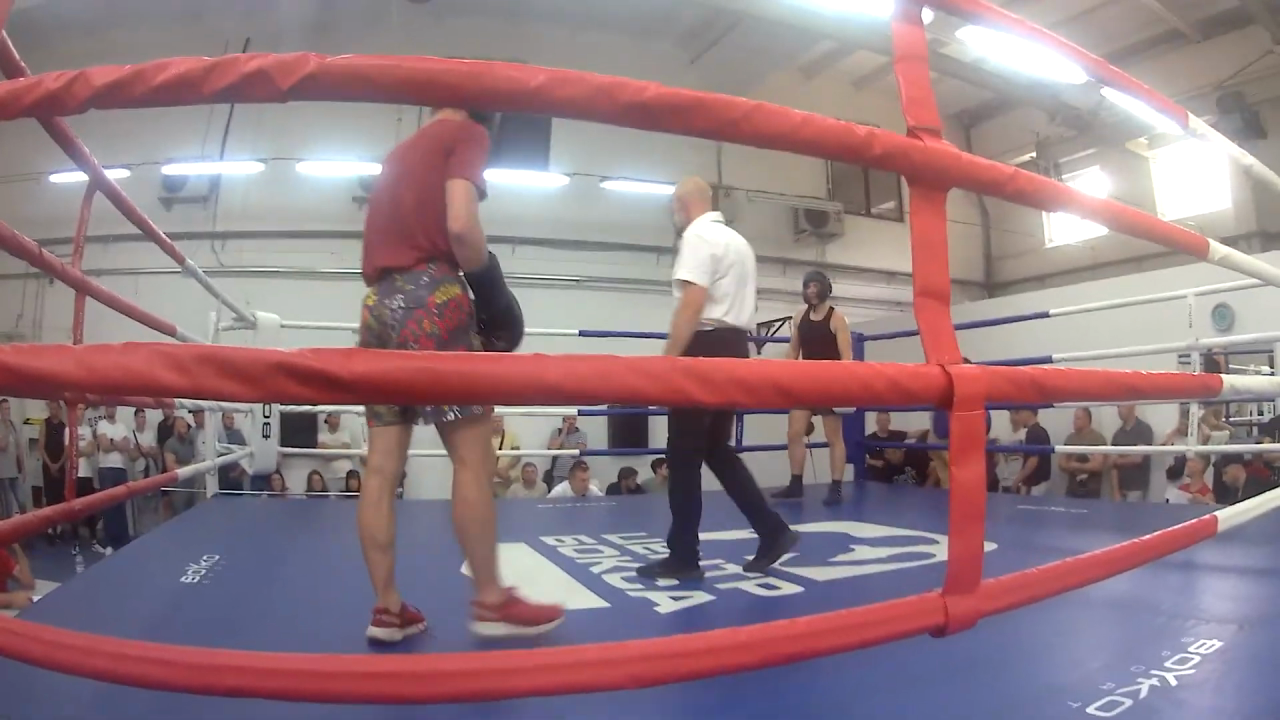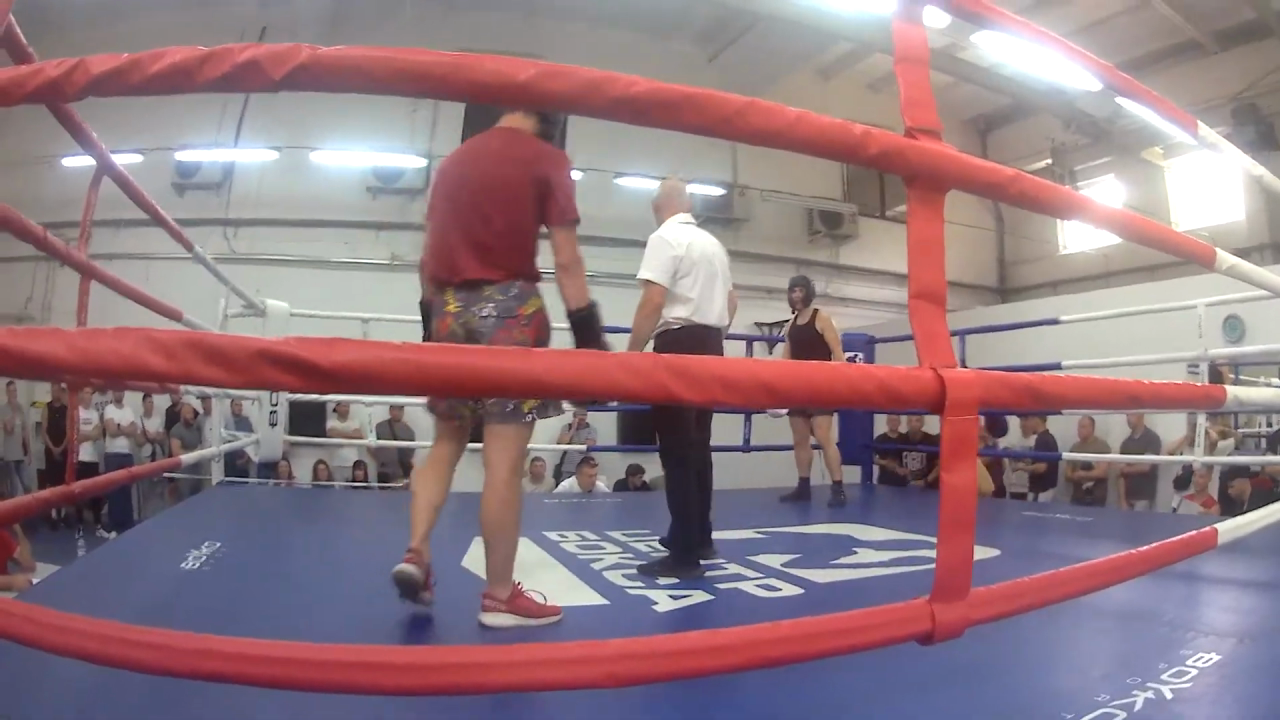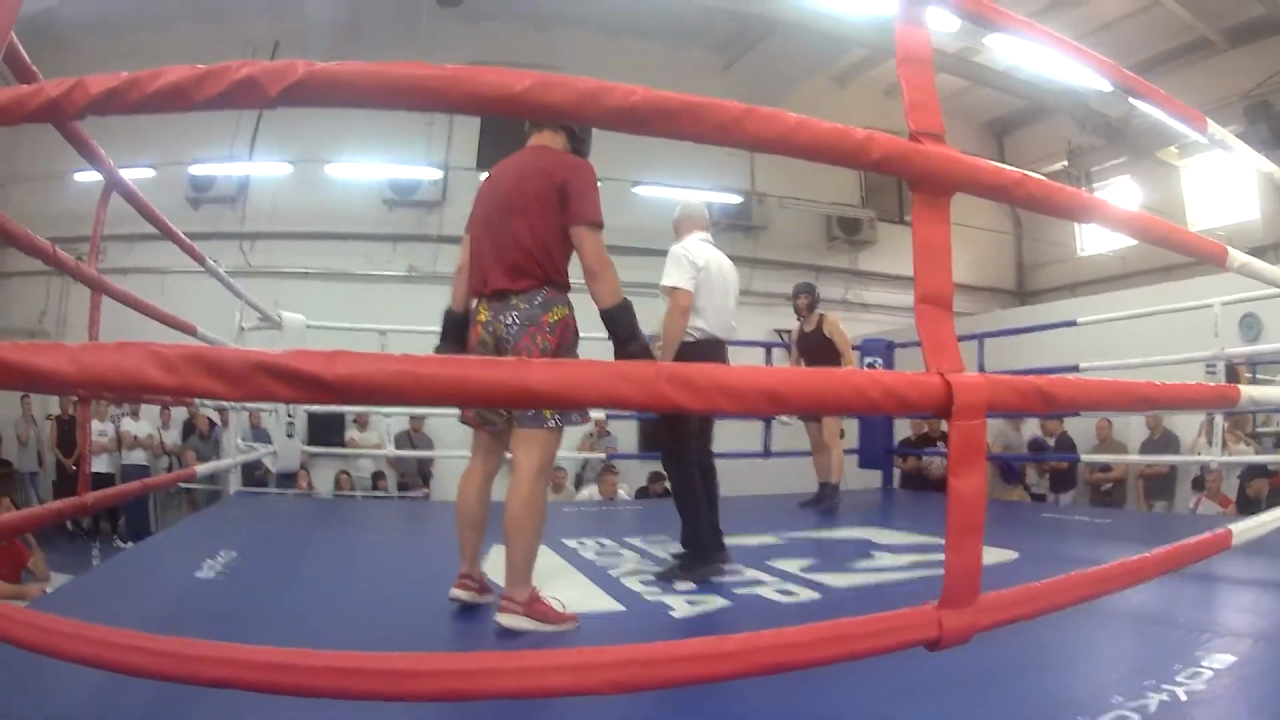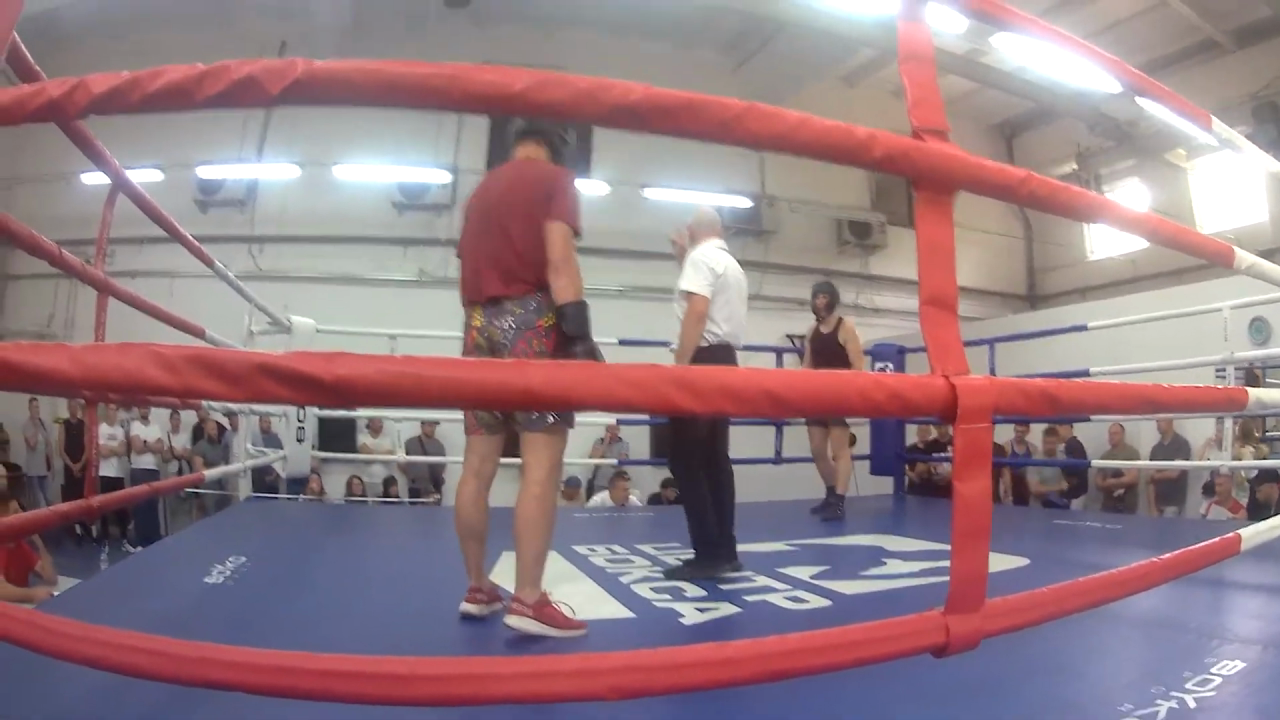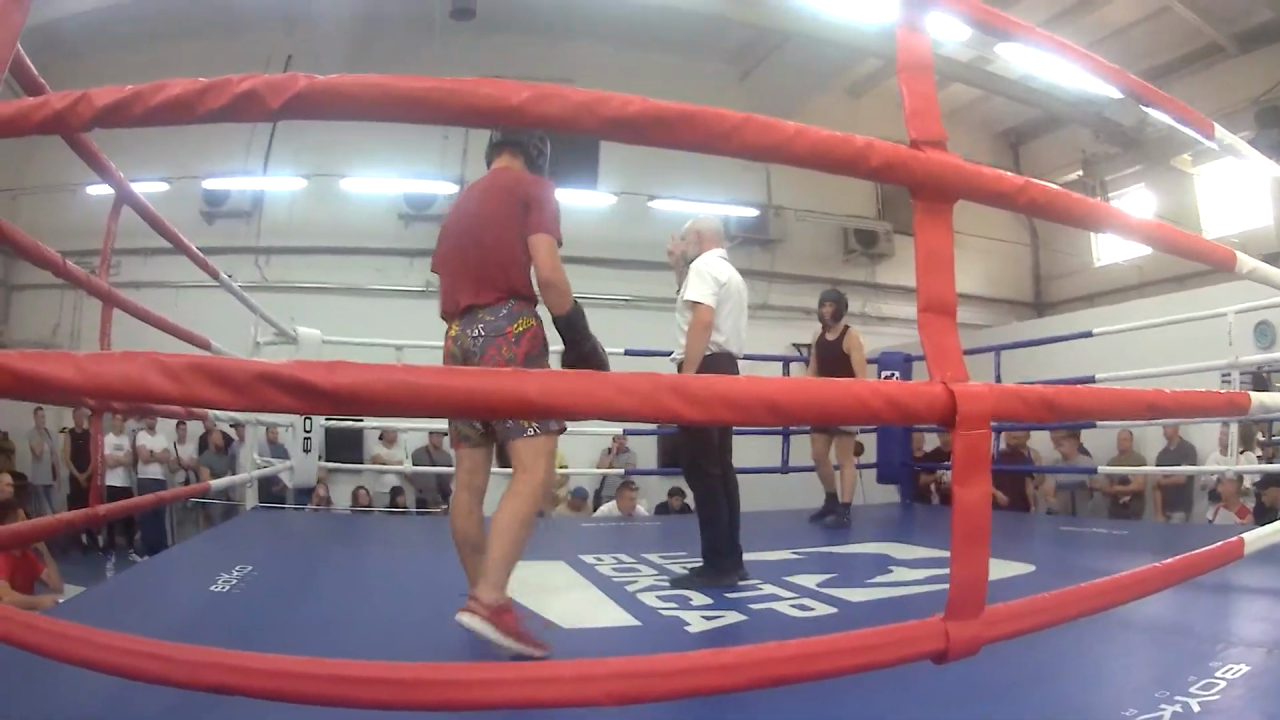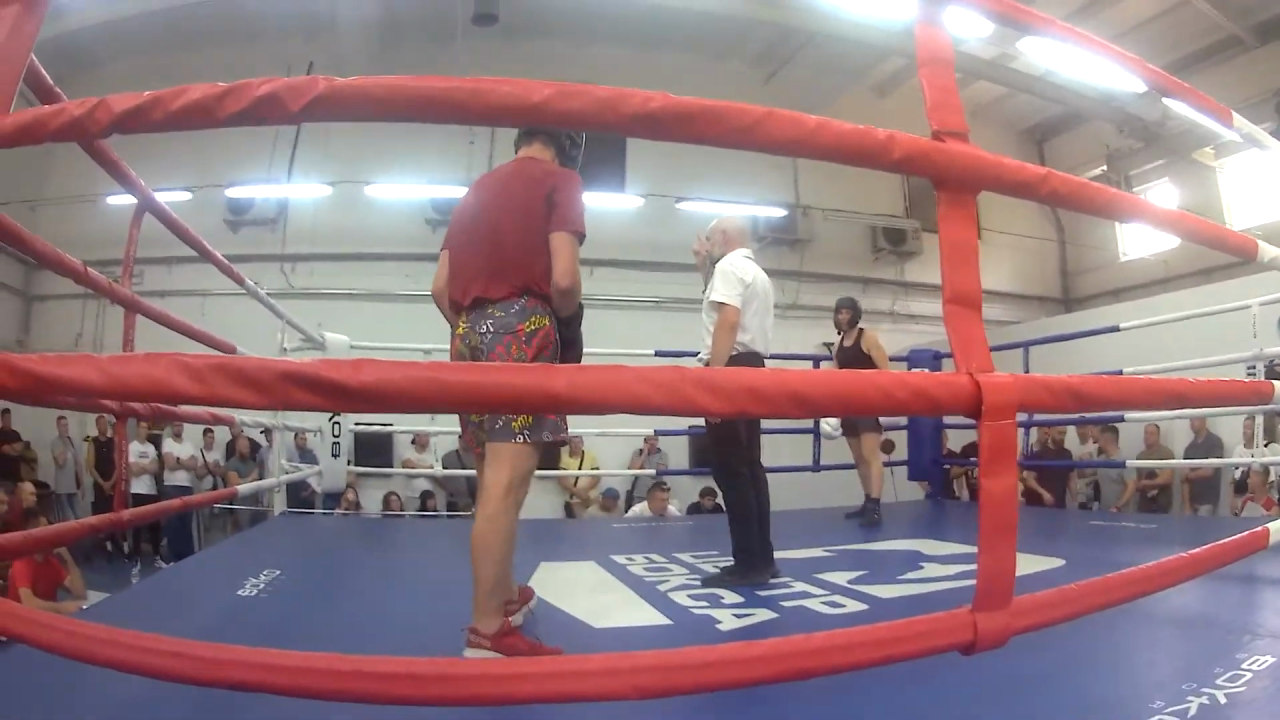
dt=0.4s
person 1, frame 1
left shoulder: (399, 152)
right shoulder: (468, 133)
right elbow: (460, 225)
right wrist: (489, 287)
left hip: (377, 303)
right hip: (433, 297)
left knee: (382, 465)
right knee: (473, 457)
left ankle: (386, 608)
right ankle: (491, 601)
person 1, frame 2
left shoulder: (453, 160)
right shoulder: (547, 158)
left elbow: (427, 257)
right elbow: (568, 262)
left wrist: (432, 321)
right wrist: (588, 335)
left hip: (450, 309)
right hip: (511, 307)
left knee: (446, 442)
right knee: (504, 460)
left ankle: (415, 552)
right ankle: (500, 595)
person 1, frame 3
left shoulder: (493, 177)
right shoulder: (572, 169)
left elbow: (463, 268)
right elbow: (594, 264)
left wrist: (452, 333)
right wrist: (628, 336)
left hip: (486, 318)
right hip: (540, 315)
left knee: (484, 457)
right knee: (531, 464)
left ankle: (468, 576)
right ankle: (518, 596)
person 1, frame 4
left shoulder: (481, 190)
right shoulder: (554, 178)
right elbow: (559, 262)
right wrist: (578, 337)
left hip: (480, 325)
right hip: (532, 320)
left knee: (477, 466)
right knee: (541, 468)
left ankle: (477, 588)
right ankle: (527, 599)
person 1, frame 5
left shoulder: (460, 203)
right shoulder: (532, 185)
right elbow: (548, 273)
right wrist: (578, 337)
left hip: (458, 335)
right hip: (509, 328)
left knee: (469, 478)
right knee: (533, 471)
left ankle: (481, 593)
right ankle: (489, 601)
person 1, frame 6
left shoulder: (477, 189)
right shoulder: (559, 178)
left elbow: (440, 287)
right elbow: (564, 279)
right wrist: (568, 329)
left hip: (469, 333)
right hip: (522, 328)
left knee: (493, 479)
right knee: (506, 485)
left ankle: (505, 593)
right ankle: (488, 630)
person 2, frame 1
left shoulder: (697, 236)
right shoulder: (736, 240)
left elbow: (691, 304)
right elbow: (741, 300)
left wrist: (667, 361)
left hip: (706, 350)
right hip: (733, 346)
left knee: (683, 455)
right knee: (716, 449)
left ankle: (683, 557)
right ankle: (773, 531)
person 2, frame 2
left shoulder: (664, 238)
right shoulder: (713, 243)
left elbow: (653, 301)
right elbow: (731, 302)
left wrist: (630, 355)
left hip: (678, 345)
right hip: (710, 345)
left knee: (678, 451)
right knee: (697, 445)
left ankle: (684, 554)
right ankle: (696, 538)
person 2, frame 3
left shoulder: (683, 251)
right shoulder: (725, 262)
left elbow: (680, 307)
left wrist: (663, 362)
left hip: (689, 356)
right hip: (716, 356)
left knee: (679, 455)
right knee: (699, 452)
left ankle: (701, 553)
right ankle: (710, 543)
person 2, frame 4
left shoulder: (701, 257)
right shoulder: (733, 266)
left elbow: (696, 311)
left wrist: (679, 366)
right wrist: (682, 258)
left hip: (702, 361)
right hip: (725, 361)
left knee: (685, 458)
right knee: (715, 458)
left ankle: (711, 552)
right ankle: (723, 550)
person 2, frame 5
left shoulder: (703, 265)
right shoulder: (731, 273)
left elbow: (701, 321)
left wrist: (686, 377)
right wrist: (679, 269)
left hip: (705, 370)
right hip: (725, 369)
left knee: (701, 469)
right knee: (720, 466)
left ankle: (718, 564)
right ankle: (730, 560)
person 2, frame 6
left shoulder: (729, 266)
right shoulder: (757, 273)
left elbow: (727, 322)
right wrist: (706, 268)
left hip: (732, 370)
right hip: (752, 369)
left knee: (730, 468)
right knee: (749, 466)
left ankle: (749, 562)
right ankle: (760, 557)
person 3, frame 1
left shoulder: (837, 318)
right shoulder: (800, 317)
left elbow: (846, 355)
right elbow: (794, 349)
left knee: (834, 437)
right knee: (794, 434)
left ankle: (836, 488)
right ankle: (795, 484)
person 3, frame 2
left shoulder: (822, 319)
right shoulder: (791, 325)
left elbow: (837, 353)
right elbow: (787, 358)
left knee: (824, 438)
right knee: (800, 440)
left ankle: (838, 489)
right ankle: (803, 487)
person 3, frame 3
left shoulder: (829, 323)
right shoulder: (796, 333)
left elbow: (848, 355)
right elbow: (794, 366)
left knee: (831, 440)
right knee: (816, 445)
left ankle: (833, 492)
right ankle: (822, 491)
person 3, frame 4
left shoulder: (846, 328)
right shoulder: (812, 332)
left elbow: (858, 365)
right elbow: (807, 366)
left knee: (839, 450)
right knee: (817, 450)
left ankle: (838, 503)
right ankle: (831, 494)
person 3, frame 5
left shoulder: (851, 336)
right shoulder: (818, 337)
left elbow: (861, 374)
right elbow: (812, 371)
left knee: (845, 459)
right knee: (819, 456)
left ankle: (844, 511)
right ankle: (831, 501)
person 3, frame 6
left shoulder: (868, 338)
right shoulder: (837, 346)
left elbow: (884, 370)
left knee: (870, 455)
right knee: (859, 458)
left ankle: (875, 508)
right ankle: (869, 503)
